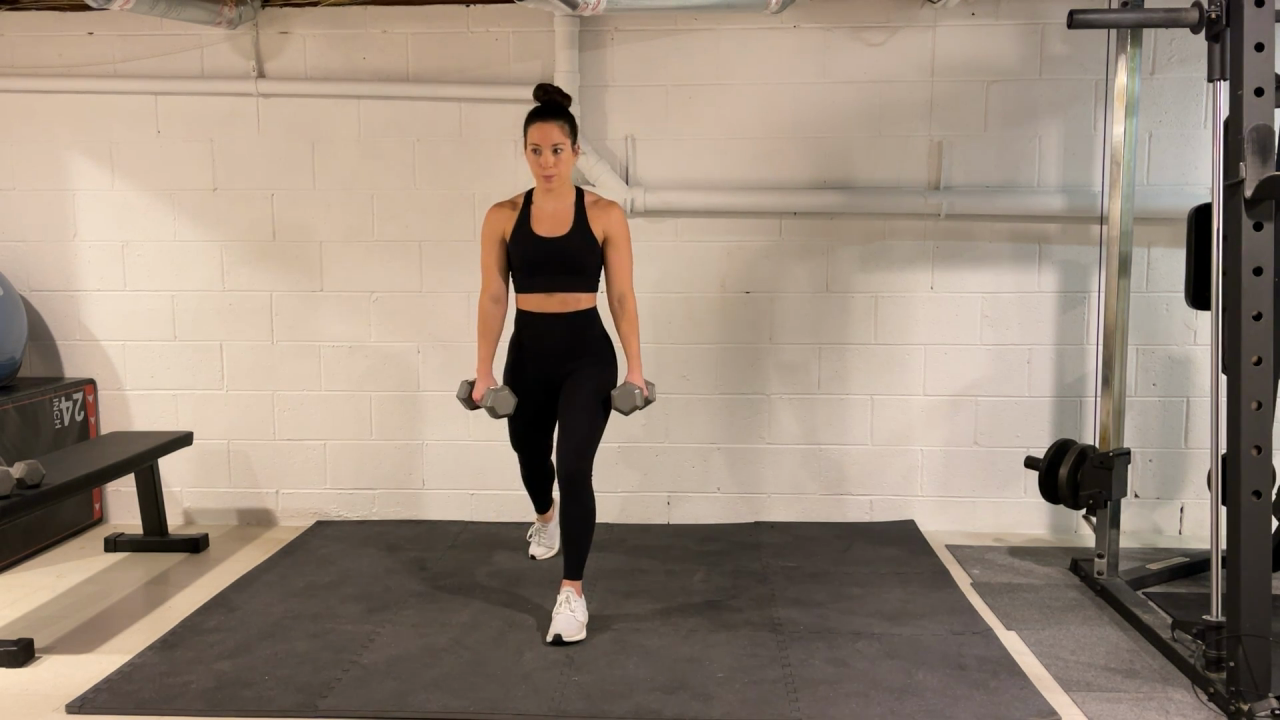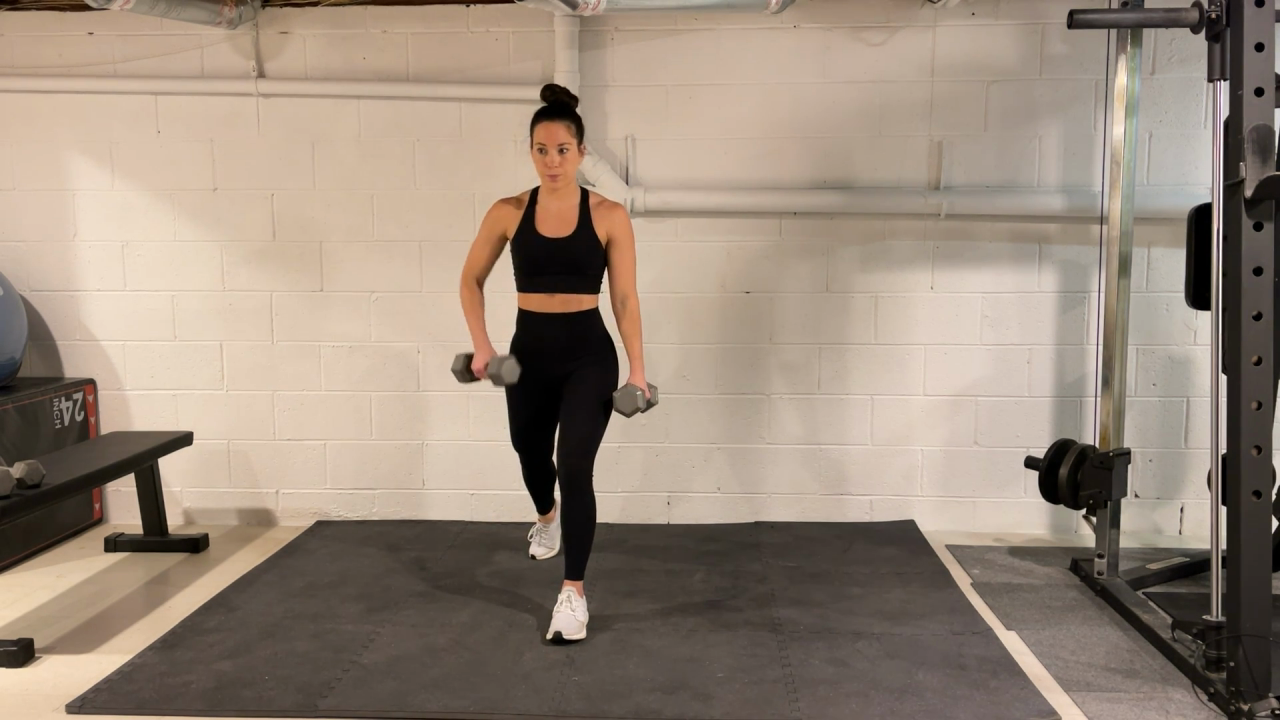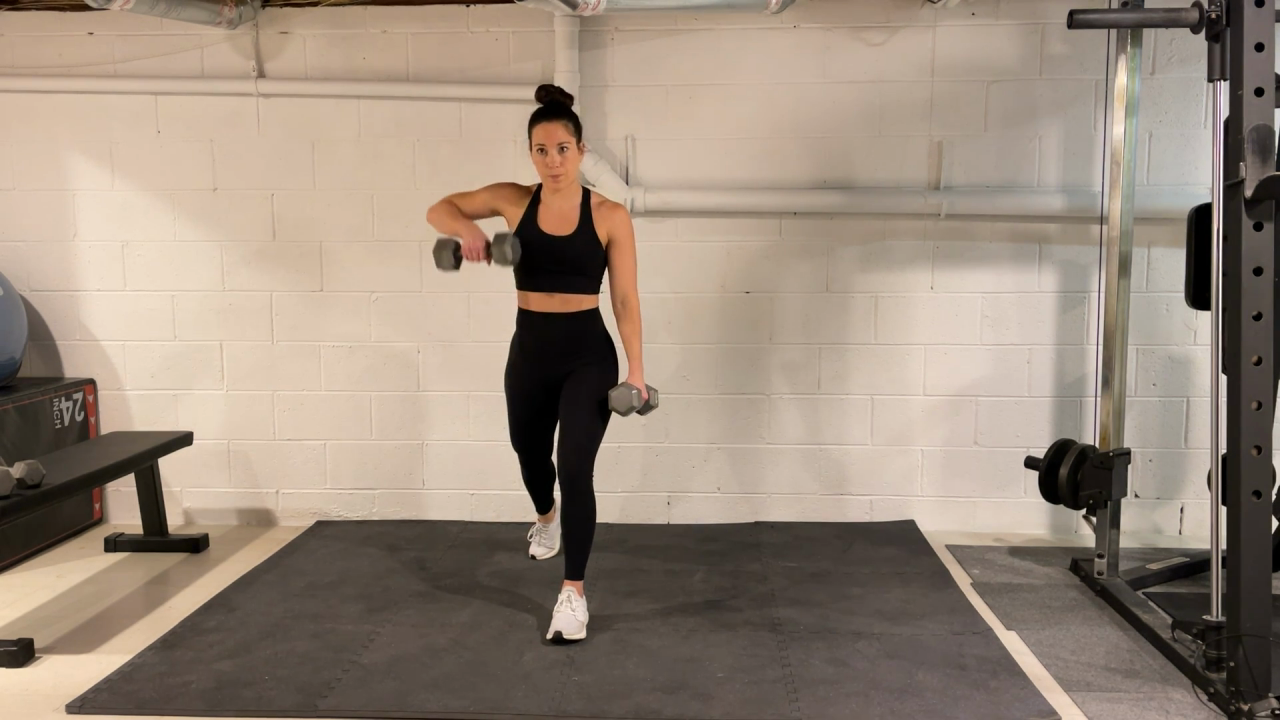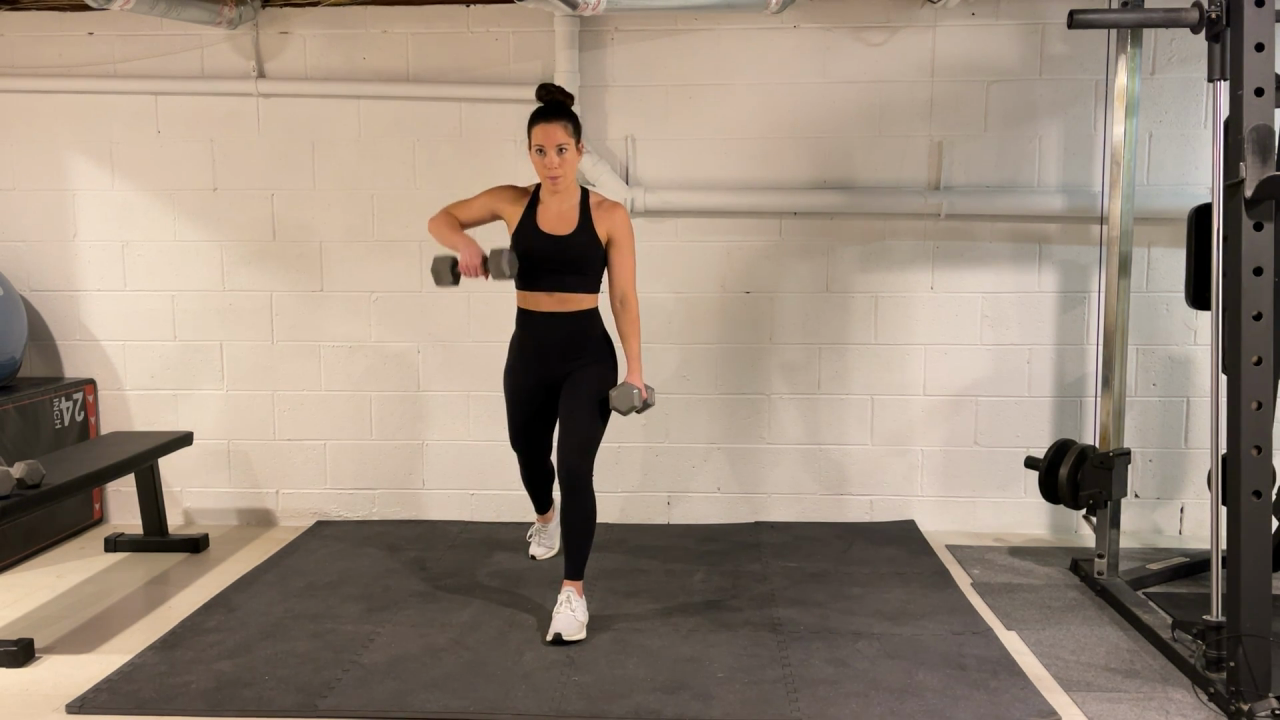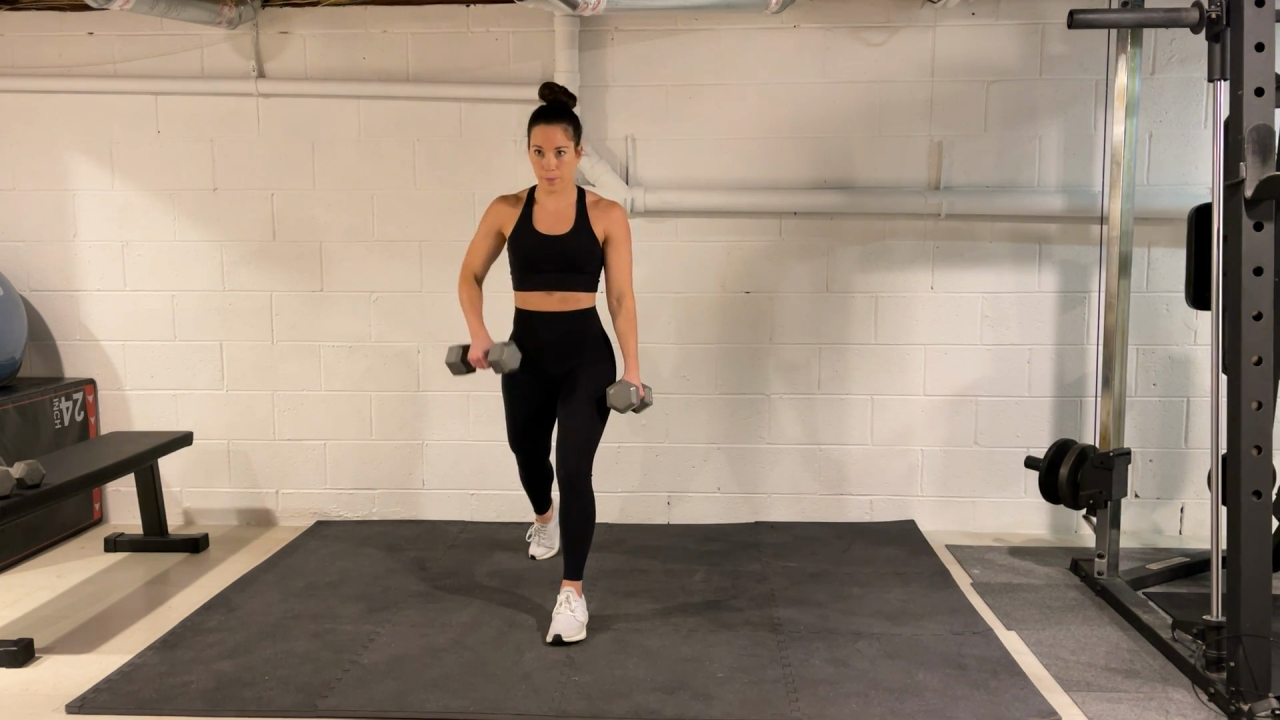
dt=0.4s
person 1, frame 1
left shoulder: (605, 214)
right shoulder: (503, 216)
left elbow: (621, 295)
right elbow: (492, 298)
left wrist: (634, 366)
right wrist: (484, 370)
left hip: (587, 353)
right hip: (527, 354)
left knee: (575, 469)
right knee: (529, 454)
left ankle: (572, 593)
right ankle: (545, 515)
person 1, frame 2
left shoulder: (609, 215)
right shoulder: (507, 212)
left elbow: (624, 297)
right elbow: (471, 280)
left wrist: (637, 368)
right wrist: (480, 341)
left hip: (589, 354)
right hip: (528, 353)
left knee: (575, 468)
right knee: (531, 453)
left ankle: (573, 593)
right ankle: (547, 516)
person 1, frame 3
left shoulder: (610, 215)
right shoulder: (513, 200)
left elbow: (625, 297)
right elbow: (439, 210)
left wrist: (636, 369)
right wrist: (464, 228)
left hip: (588, 354)
right hip: (529, 352)
left knee: (576, 469)
right knee: (530, 453)
left ankle: (573, 592)
right ankle: (546, 516)
person 1, frame 4
left shoulder: (609, 214)
right shoulder: (512, 202)
left elbow: (624, 297)
right elbow: (439, 220)
left wrist: (635, 368)
right wrist: (462, 242)
left hip: (588, 354)
right hip: (528, 352)
left knee: (575, 469)
right knee: (529, 453)
left ankle: (573, 593)
right ankle: (545, 517)
person 1, frame 5
left shoulder: (606, 214)
right shoulder: (506, 210)
left elbow: (621, 296)
right elbow: (469, 275)
left wrist: (632, 366)
right wrist: (476, 331)
left hip: (586, 352)
right hip: (526, 354)
left knee: (574, 470)
right knee: (528, 454)
left ankle: (573, 593)
right ankle: (545, 517)
